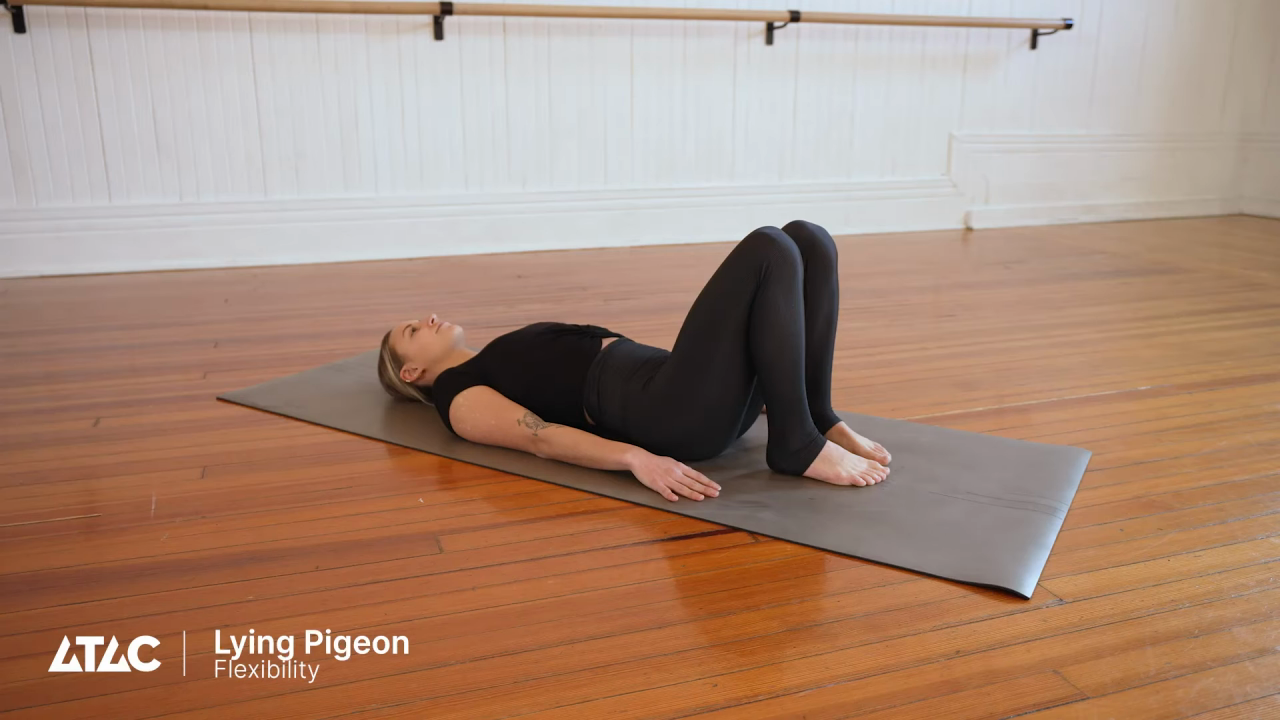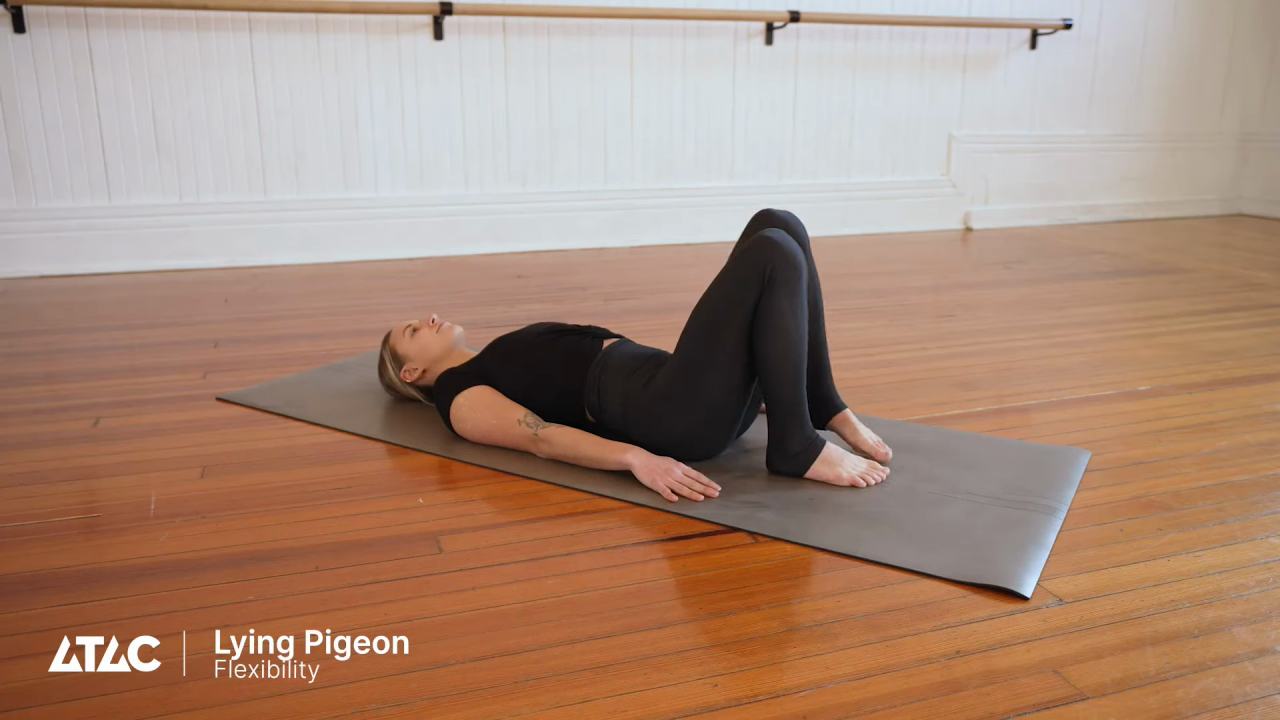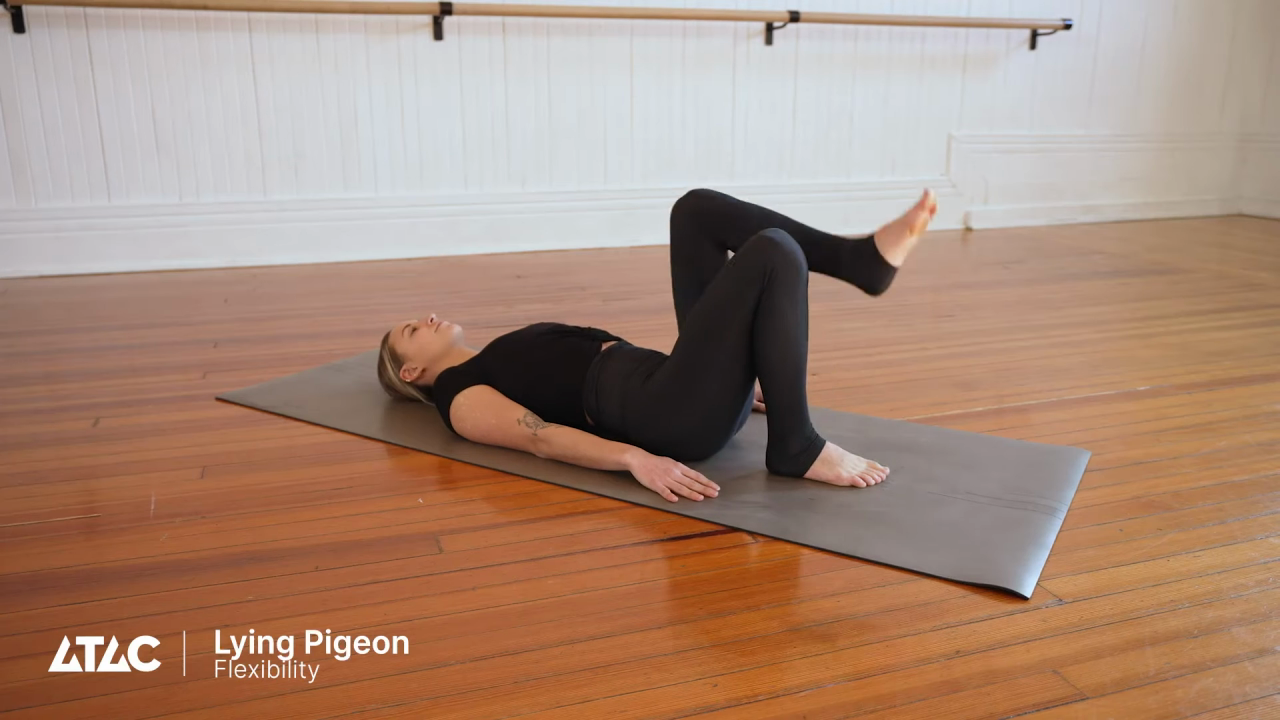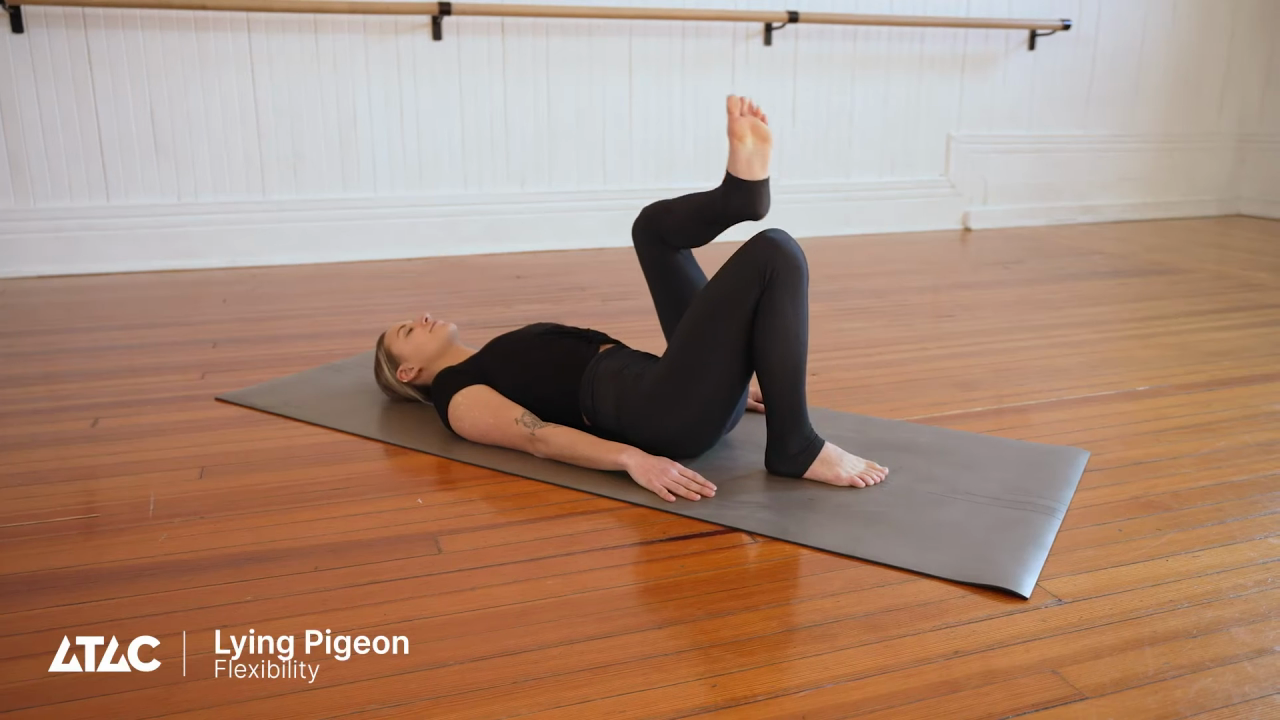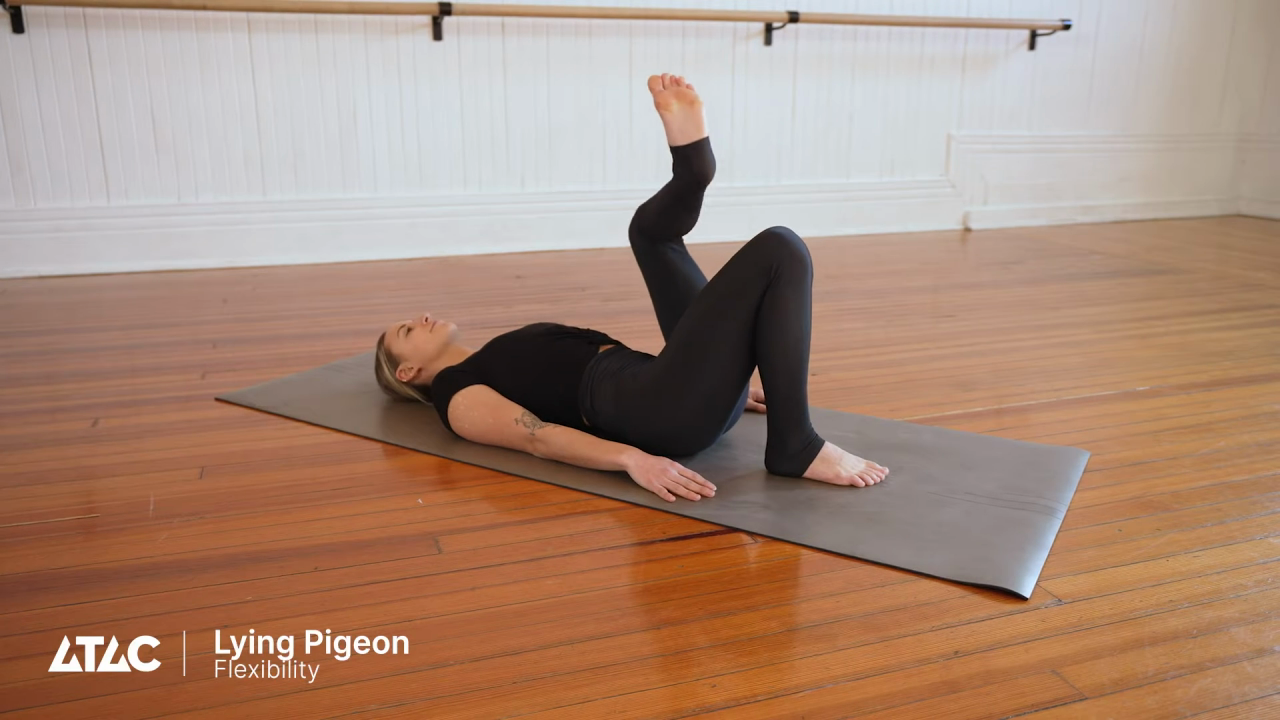
dt=0.4s
person 1, frame 1
left shoulder: (505, 363)
right shoulder: (461, 399)
right elbow: (540, 438)
left wrist: (751, 381)
right wrist: (635, 457)
left hip: (698, 397)
right hip: (676, 417)
left knee: (808, 241)
right knee: (768, 250)
left ankle: (820, 418)
right ankle: (798, 445)
person 1, frame 2
left shoulder: (504, 364)
right shoulder: (463, 399)
right elbow: (542, 438)
left wrist: (752, 376)
right wrist: (635, 457)
left hip: (693, 397)
right hip: (677, 418)
left knee: (778, 224)
right knee: (773, 253)
left ankle: (824, 406)
right ankle: (796, 447)
person 1, frame 3
left shoulder: (506, 367)
right shoulder: (465, 398)
right elbow: (541, 437)
left wrist: (740, 382)
right wrist: (639, 458)
left hip: (680, 390)
right hip: (676, 419)
left knee: (697, 209)
right knee: (773, 252)
left ankle: (867, 260)
right ankle: (797, 448)
person 1, frame 4
left shoulder: (501, 364)
right shoulder: (461, 399)
right elbow: (538, 438)
left wrist: (734, 376)
right wrist: (631, 458)
left hip: (688, 397)
right hip: (667, 417)
left knee: (656, 225)
right knee: (774, 253)
left ankle: (744, 185)
right ankle: (795, 448)
person 1, frame 5
left shoulder: (503, 365)
right shoulder: (461, 398)
right elbow: (536, 437)
left wrist: (731, 371)
right wrist: (631, 458)
left hip: (695, 396)
right hip: (666, 414)
right knee: (779, 253)
left ankle: (690, 159)
right ankle: (795, 447)
